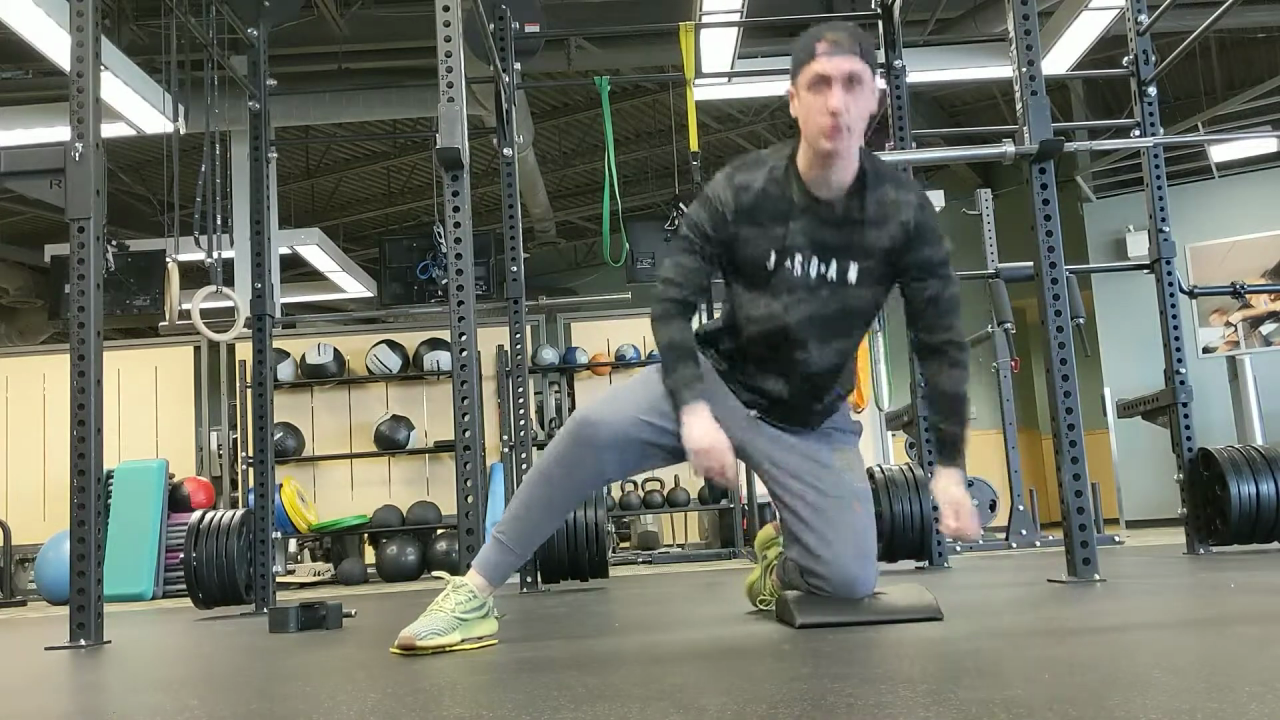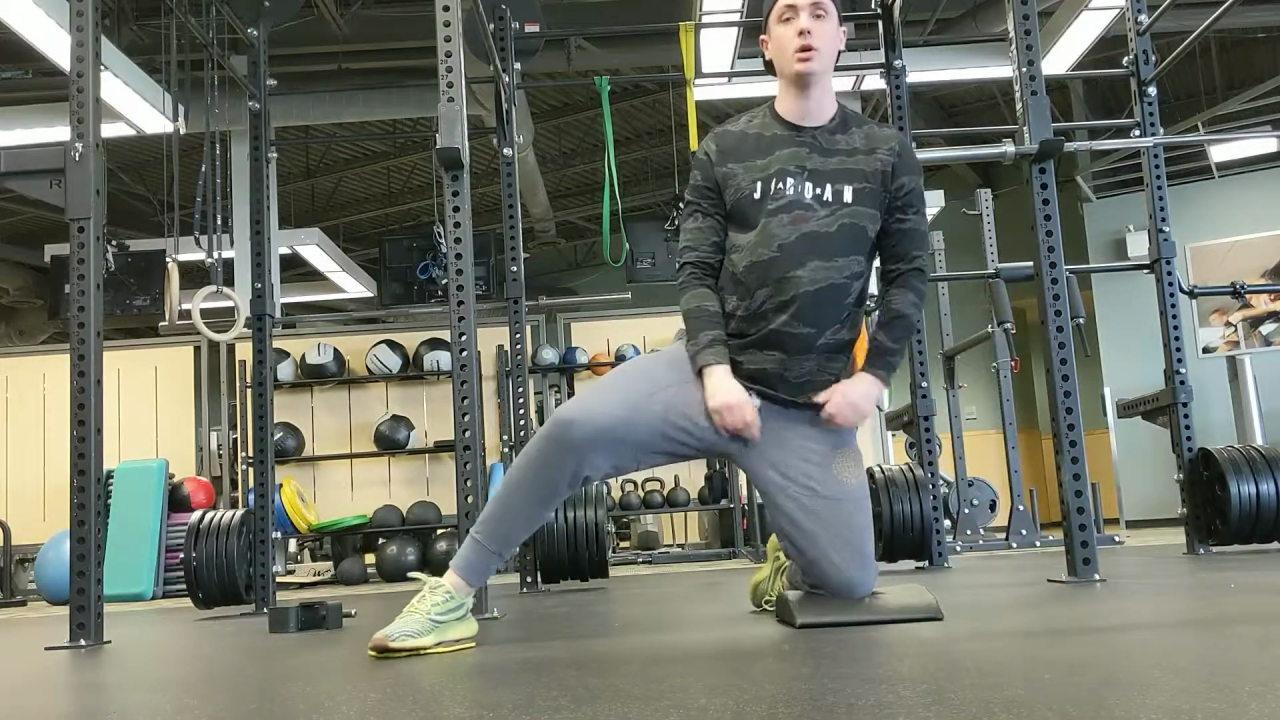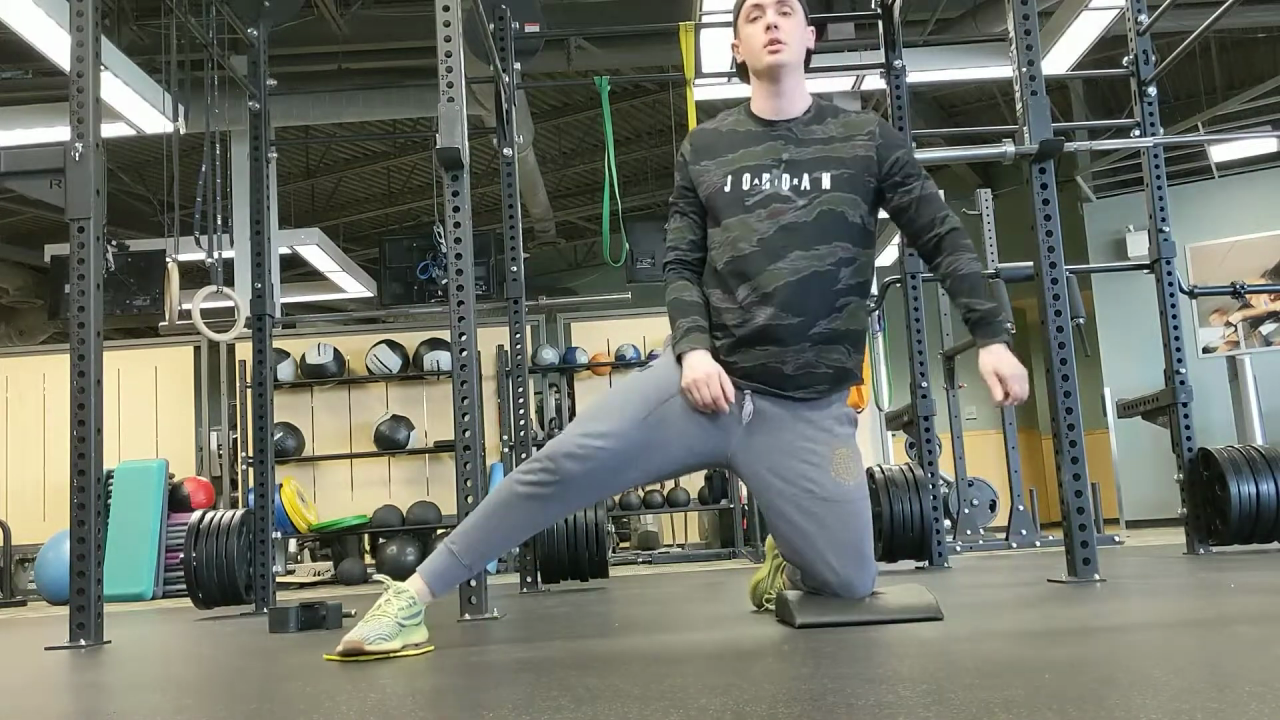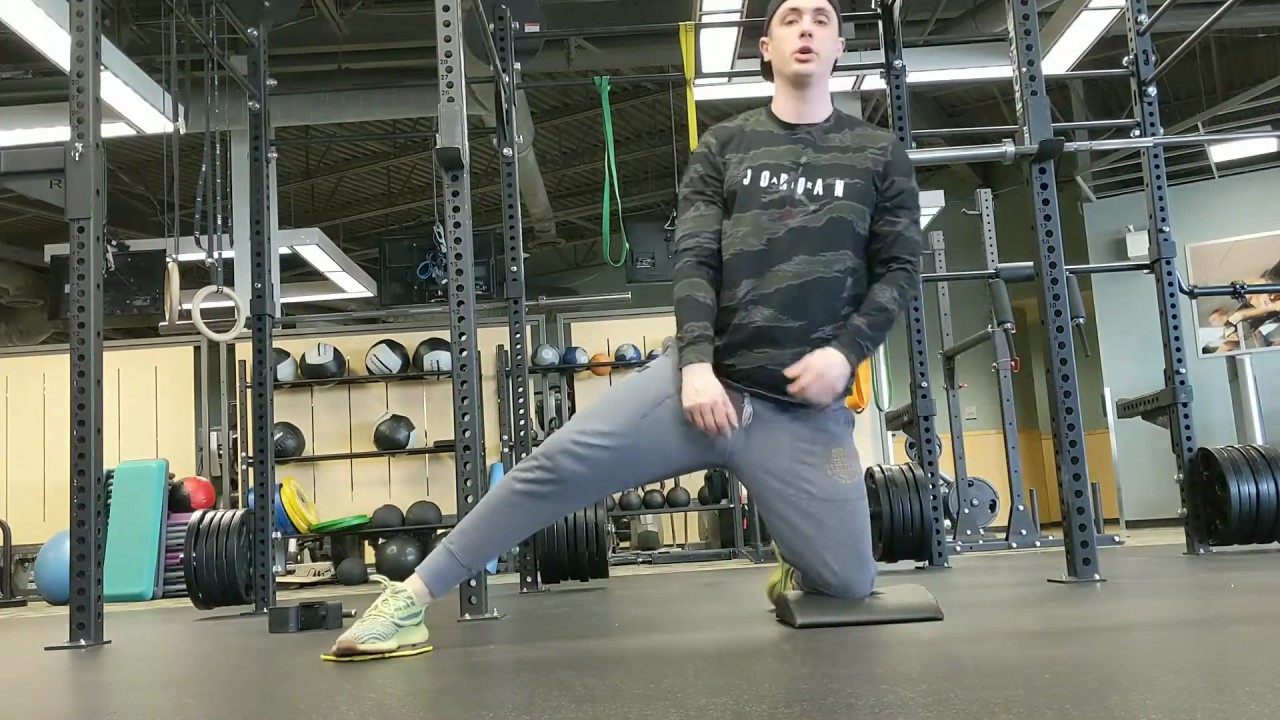
dt=0.4s
person 1, frame 1
left shoulder: (906, 214)
right shoulder: (738, 190)
left elbow: (940, 345)
right elbow: (673, 303)
left wrist: (949, 467)
right wrist: (694, 411)
left hip: (812, 419)
right hip: (723, 378)
left knee: (850, 582)
right knee: (598, 429)
left ankle: (784, 555)
right ankle: (477, 593)
person 1, frame 2
left shoulder: (887, 154)
right shoulder: (726, 148)
left elbow: (906, 279)
right elbow: (697, 272)
left wrist: (872, 377)
right wrist: (713, 369)
left hip: (809, 405)
right hip: (715, 372)
left knee: (849, 582)
right knee: (575, 429)
left ankle: (792, 559)
right ankle: (453, 591)
person 1, frame 3
left shoulder: (868, 140)
right shoulder: (704, 147)
left elbow: (942, 239)
right elbow: (680, 267)
left wrist: (989, 338)
right wrist: (693, 350)
left hip: (808, 405)
right hip: (705, 372)
left knee: (849, 584)
right knee: (564, 465)
left ankle: (790, 556)
right ankle: (415, 596)
person 1, frame 4
left shoulder: (880, 154)
right shoulder: (724, 145)
left elbow: (901, 272)
right elbow: (694, 261)
left wrist: (847, 352)
right wrist: (698, 364)
left hip: (804, 403)
right hip: (706, 373)
left knee: (848, 584)
right knee: (565, 461)
left ankle: (798, 555)
right ankle: (413, 596)
